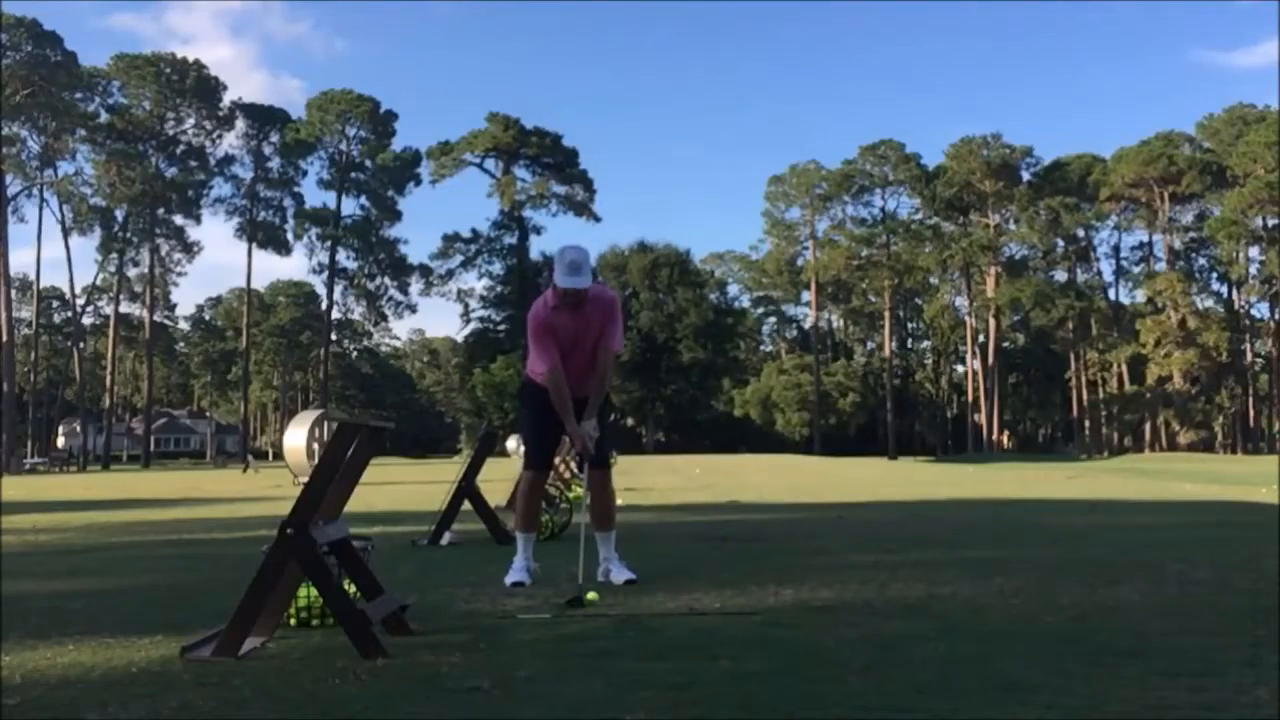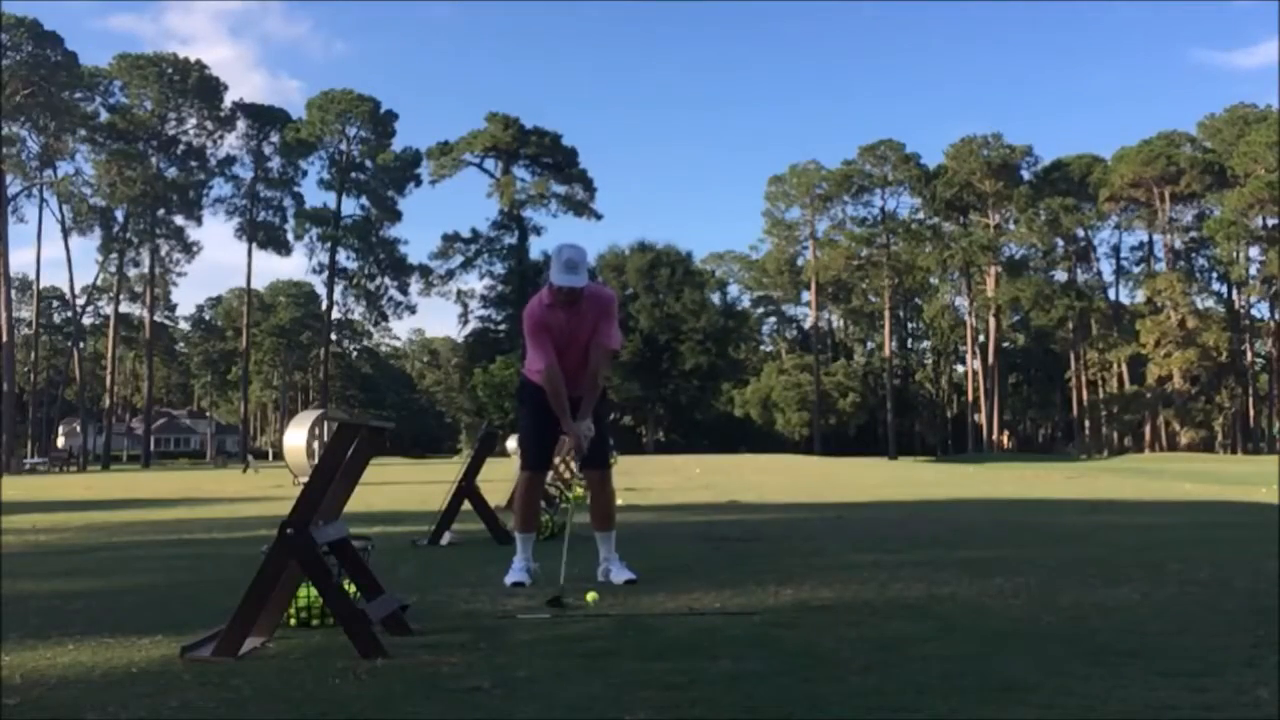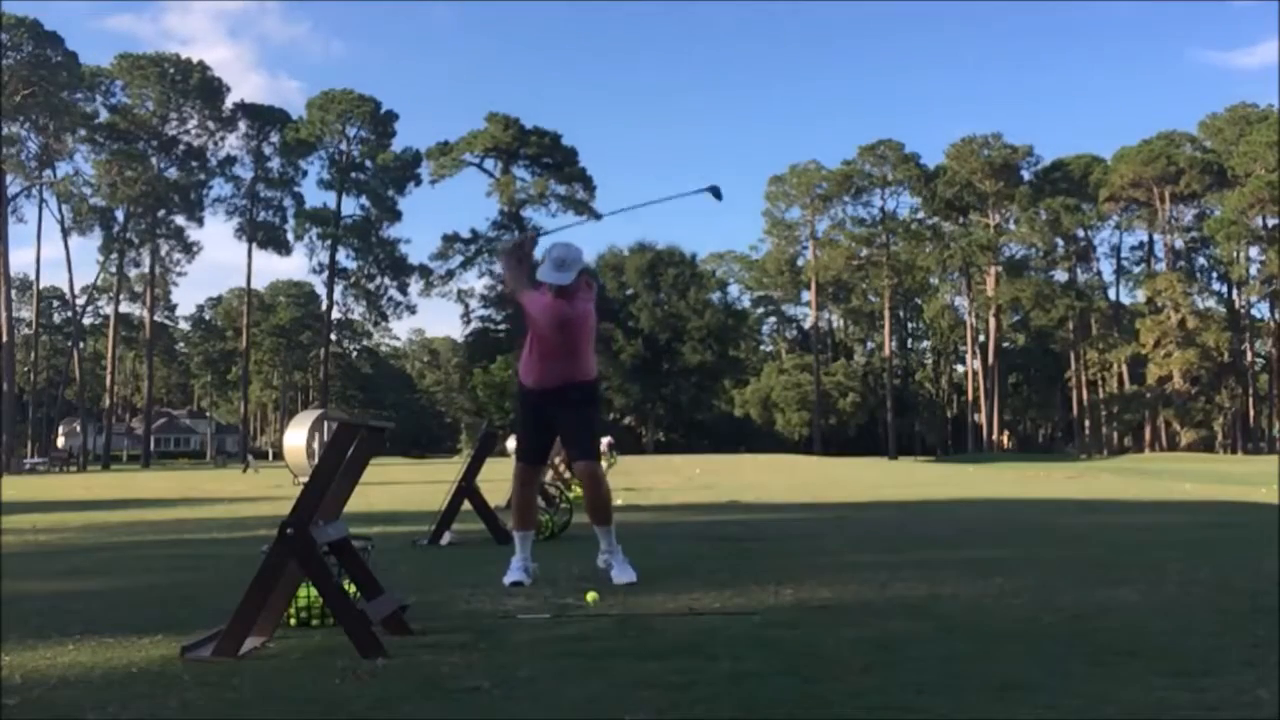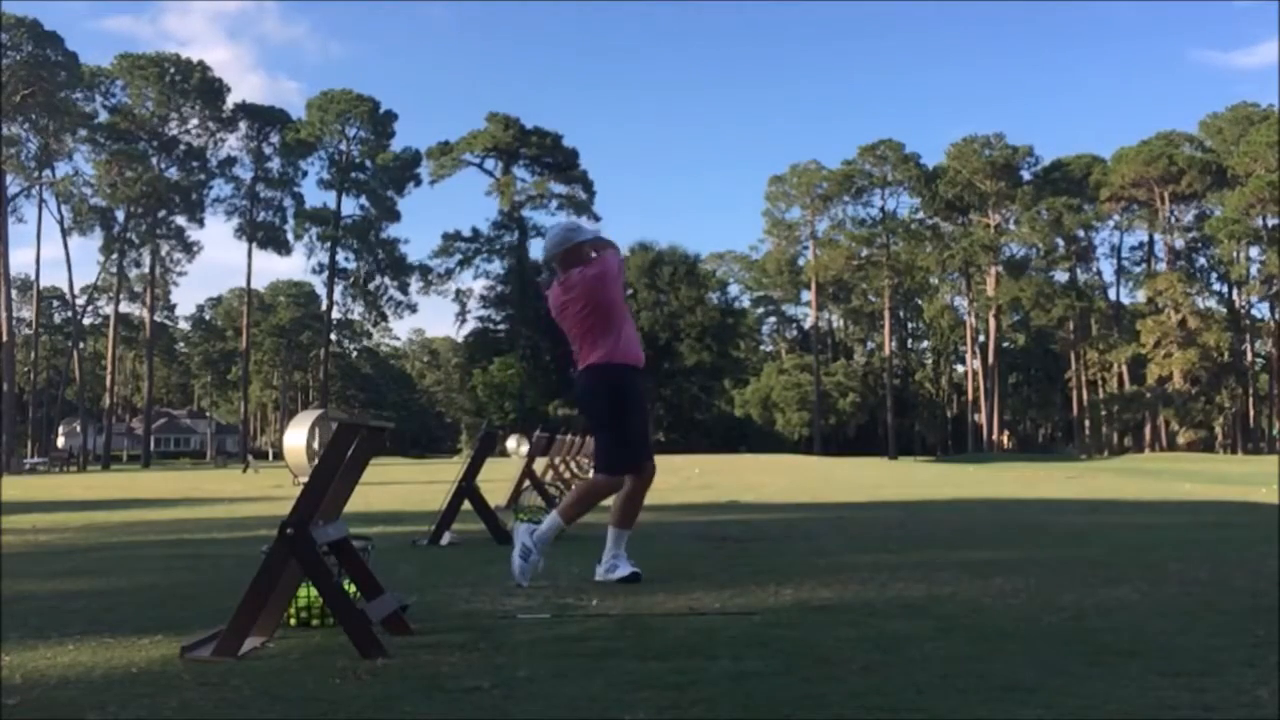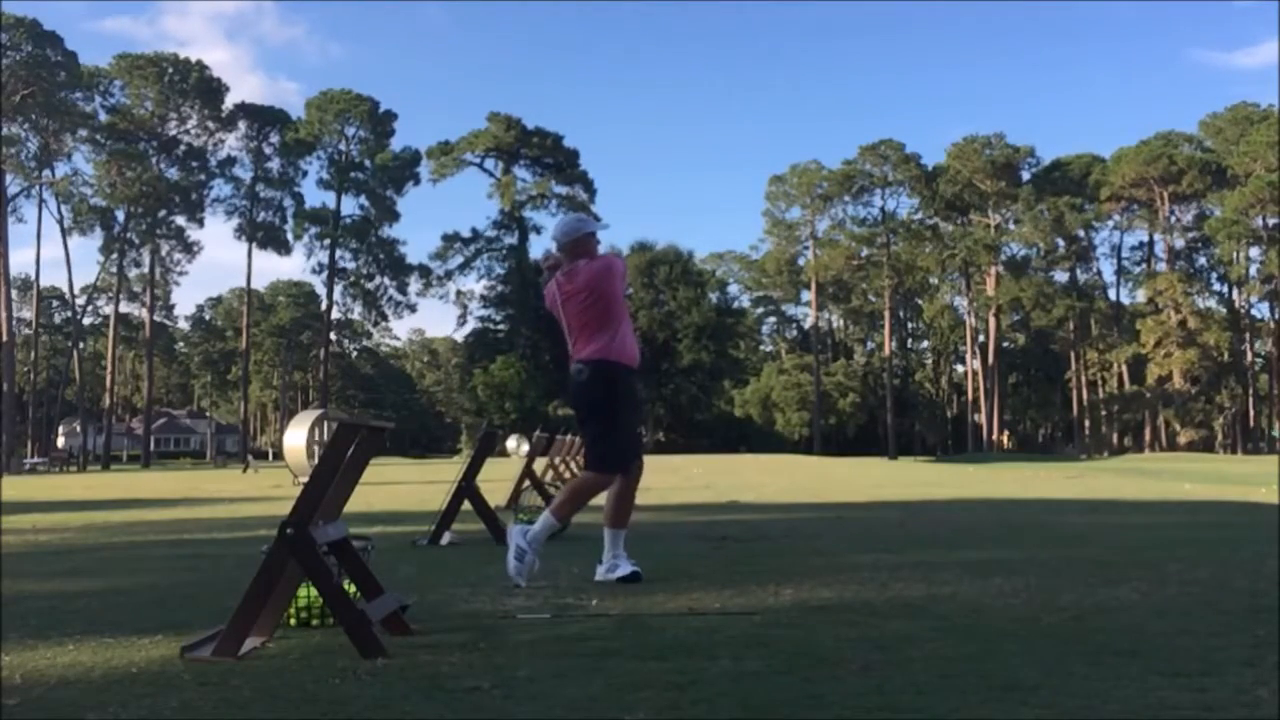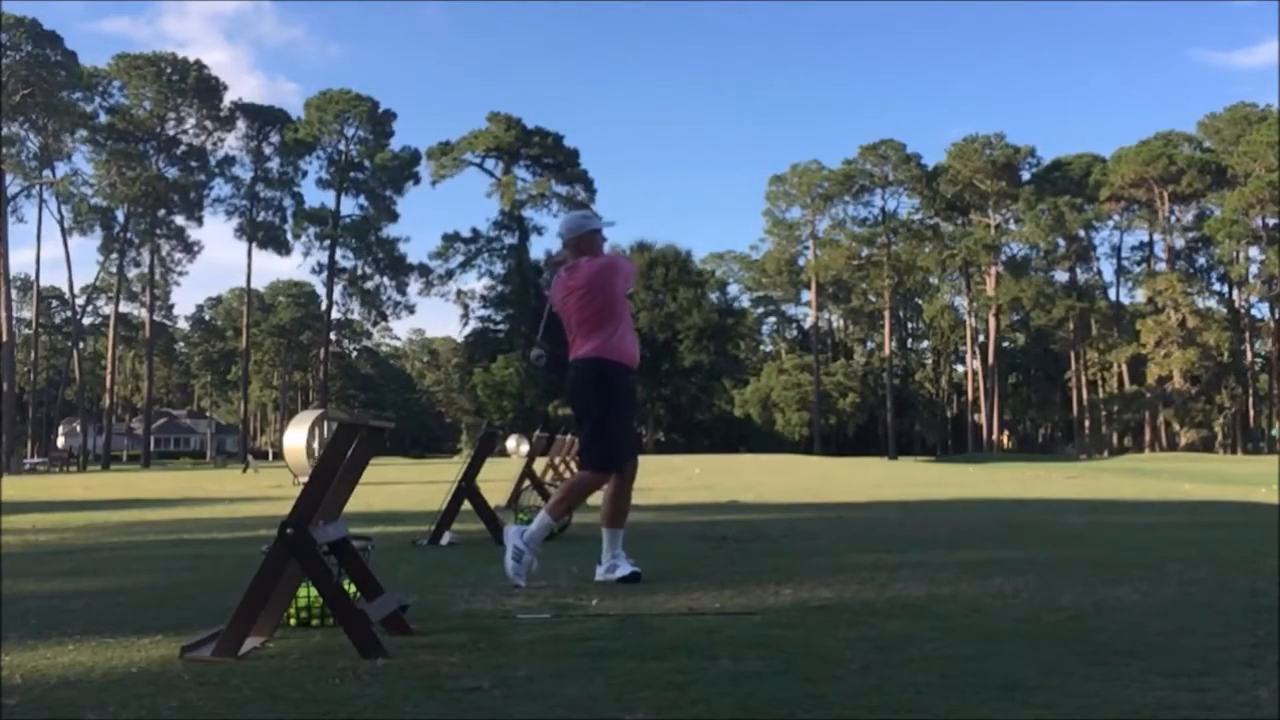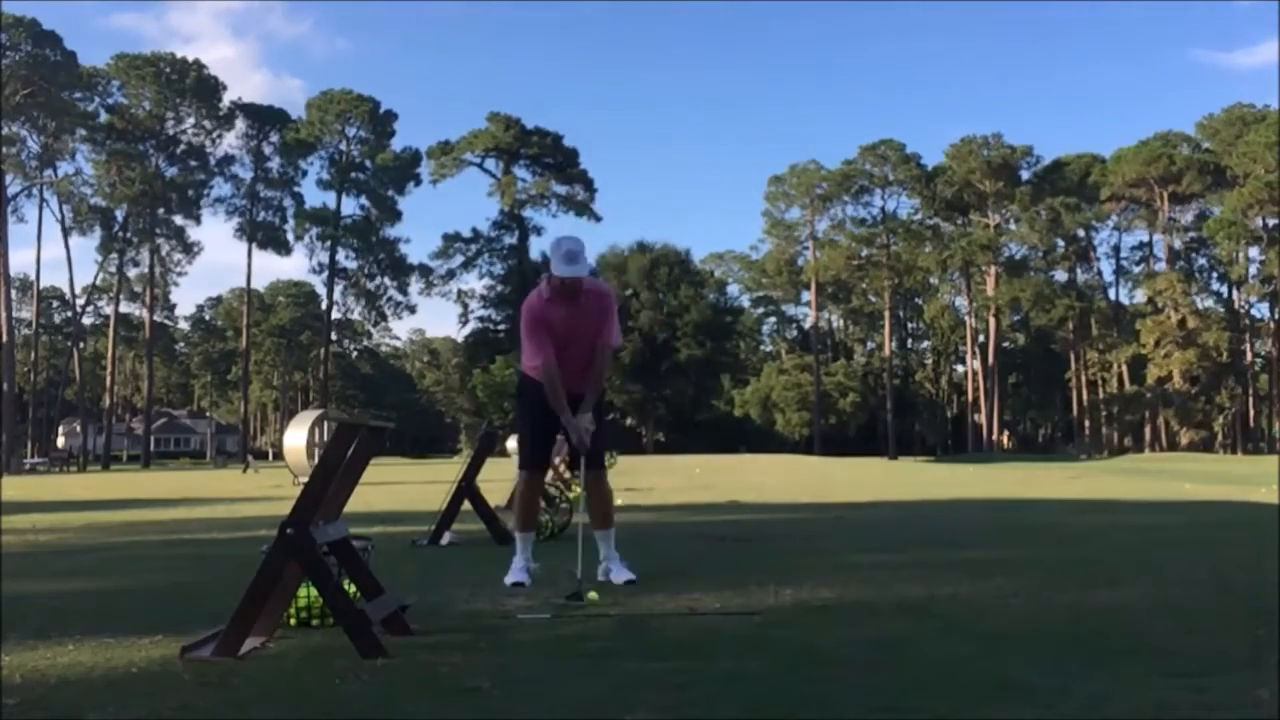
dt=0.7s
person 1, frame 1
left shoulder: (608, 303)
right shoulder: (540, 313)
left elbow: (605, 364)
right elbow: (553, 374)
left wrist: (591, 417)
right wrist: (572, 428)
left hip: (590, 394)
right hip: (543, 393)
left knee: (600, 474)
right knee: (534, 473)
left ankle: (609, 560)
right ankle: (523, 560)
person 1, frame 2
left shoulder: (603, 300)
right shoulder: (535, 311)
left elbow: (598, 362)
right elbow: (550, 372)
left wrist: (585, 417)
right wrist: (567, 425)
left hip: (587, 394)
right hip: (540, 394)
left knee: (600, 476)
right knee: (531, 475)
left ankle: (609, 560)
right ankle: (522, 561)
person 1, frame 3
left shoulder: (565, 312)
right shoulder: (579, 287)
left elbow: (519, 288)
left wrist: (508, 256)
right wrist: (524, 254)
left hip: (574, 396)
right hip: (534, 392)
left knee: (589, 472)
right knee: (525, 475)
left ankle: (610, 552)
right ankle: (521, 559)
person 1, frame 4
left shoulder: (557, 291)
right shoulder: (597, 273)
right elbow: (611, 250)
right wrist: (600, 240)
left hip: (613, 381)
right hip: (611, 381)
left knee: (642, 469)
right knee: (612, 475)
left ankle: (613, 558)
right ankle: (538, 537)
person 1, frame 5
left shoulder: (555, 288)
right shoulder: (607, 267)
left wrist: (556, 270)
right wrist: (563, 266)
left hip: (592, 377)
right hip: (606, 377)
left knee: (629, 467)
right knee: (603, 470)
left ankle: (612, 559)
right ankle: (531, 537)
person 1, frame 6
left shoulder: (560, 284)
right shoulder: (609, 266)
right elbow: (628, 268)
left wrist: (568, 264)
left hip: (593, 374)
right hip: (604, 376)
left knee: (624, 467)
right knee: (598, 469)
left ankle: (612, 559)
right ankle: (528, 538)
person 1, frame 7
left shoulder: (602, 297)
right shoulder: (534, 306)
left elbow: (602, 356)
right elbow: (546, 367)
left wrist: (586, 411)
right wrist: (567, 419)
left hip: (585, 392)
right hip: (538, 391)
left knee: (595, 474)
right knee: (531, 473)
left ankle: (609, 559)
right ankle: (522, 559)
